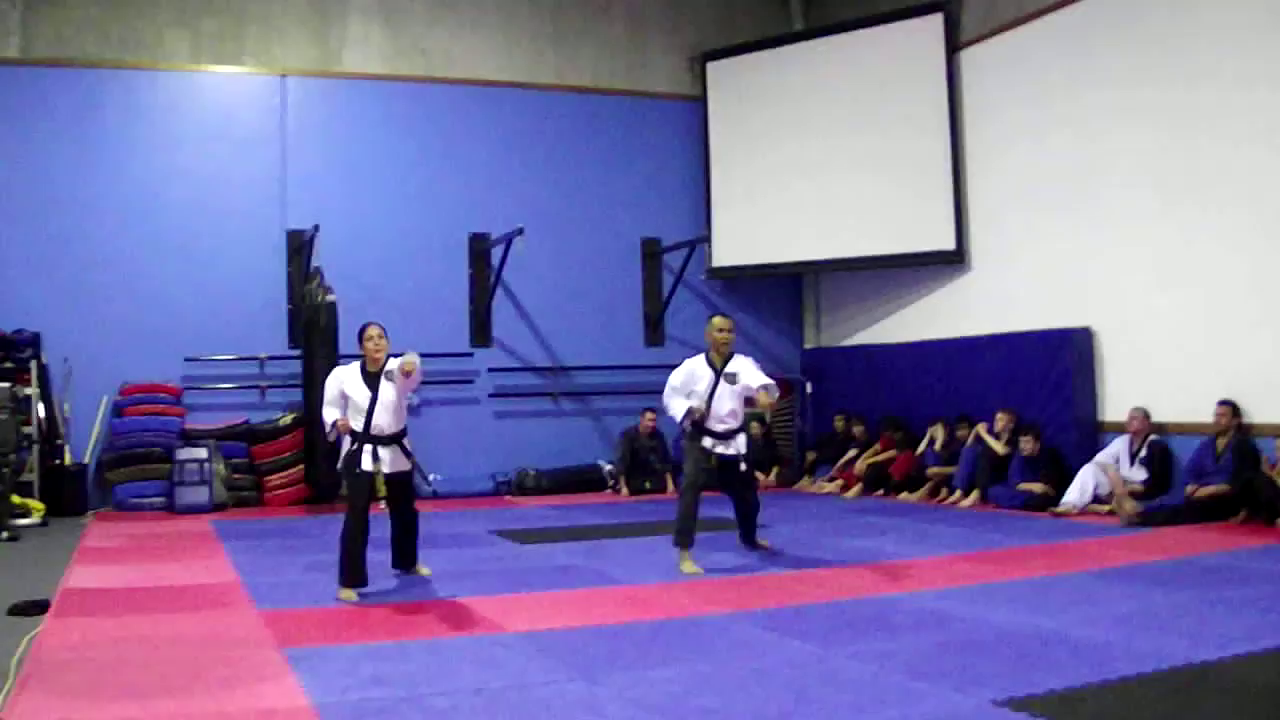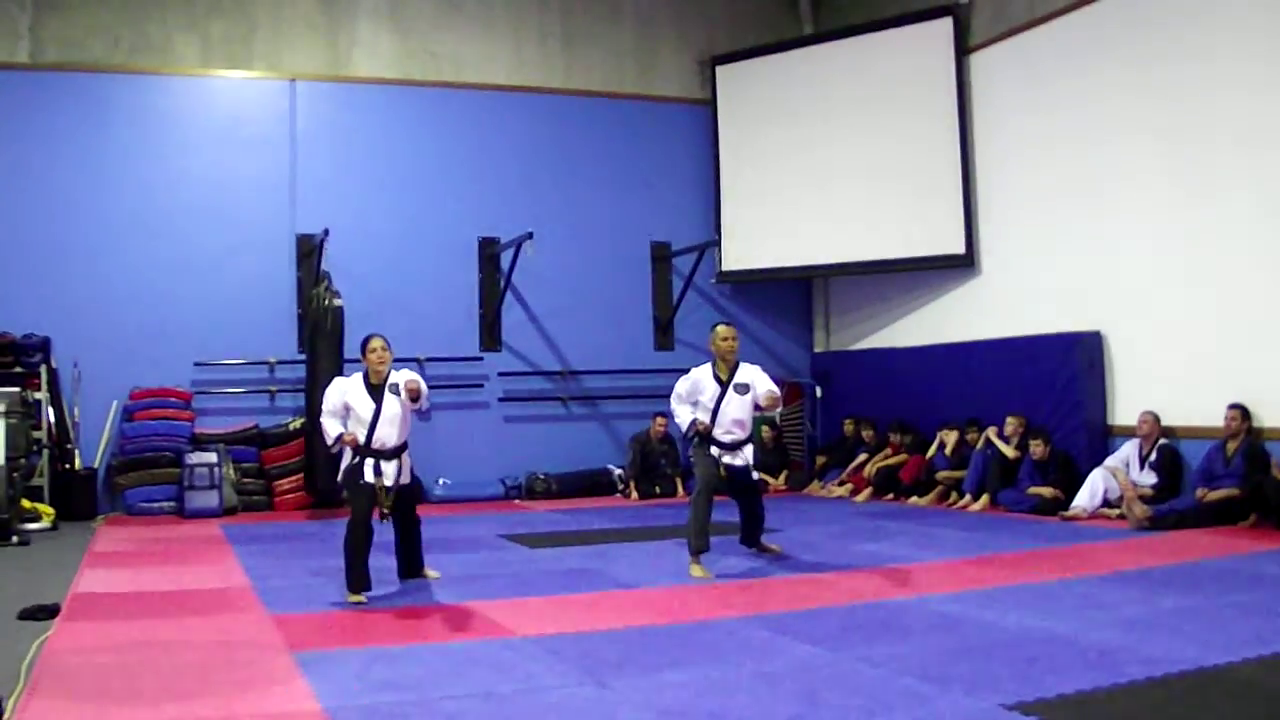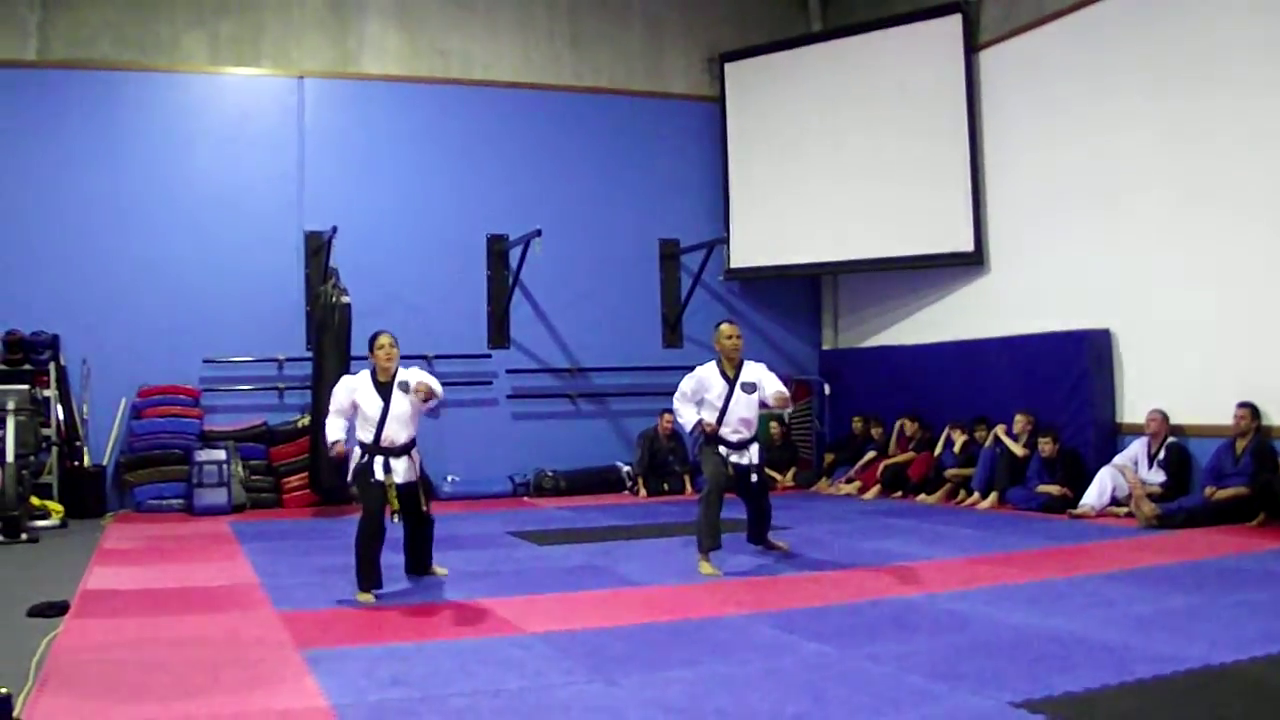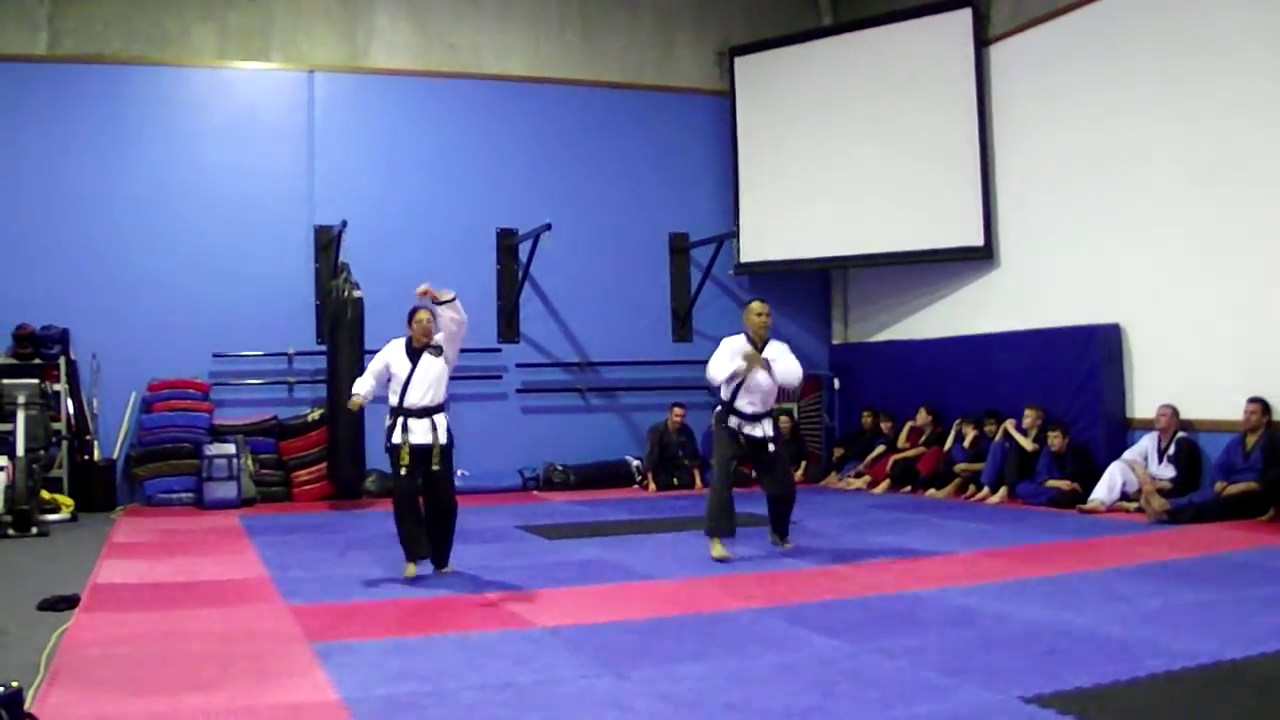
dt=0.5s
person 1, frame 1
left shoulder: (398, 368)
right shoulder: (345, 375)
left elbow: (410, 377)
right elbow: (331, 405)
left wrist: (410, 368)
right wrist: (335, 422)
left hip: (395, 452)
right hip: (360, 454)
left knee: (405, 511)
right knee: (357, 515)
left ankle: (407, 562)
right ankle: (349, 582)
person 1, frame 2
left shoulder: (402, 380)
right shoulder: (347, 386)
left elbow: (416, 398)
right elbow: (329, 415)
left wrist: (415, 390)
right wrist: (340, 436)
left hip: (395, 464)
right hip: (361, 465)
left knee: (407, 520)
right knee: (360, 522)
left ankle: (414, 568)
right ankle: (356, 587)
person 1, frame 3
left shoulder: (412, 377)
right shoulder: (354, 385)
left elbow: (433, 392)
right elbow: (337, 414)
left wrist: (429, 391)
right wrist: (336, 440)
left hip: (406, 461)
right hip: (372, 463)
left knee: (419, 517)
right knee: (372, 521)
left ankle: (420, 566)
right ankle: (366, 585)
person 1, frame 4
left shoulder: (444, 346)
right shoulder: (393, 349)
left elbow: (457, 322)
right elbow: (372, 374)
left wrist: (438, 298)
right wrist: (359, 394)
left hip: (435, 429)
right hip: (402, 430)
left knee: (442, 496)
right knee: (405, 493)
left ankle: (440, 558)
right ankle: (413, 555)
person 2, frame 1
left shoulder: (744, 364)
right shoulder: (692, 366)
left elbow: (761, 383)
right elbow: (671, 396)
left wrist: (766, 394)
right wrist: (688, 412)
left hip: (733, 443)
right hip: (700, 440)
left knee: (746, 493)
right knee: (691, 486)
left ankle: (750, 538)
right ankle: (685, 552)
person 2, frame 2
left shoulder: (752, 373)
right shoulder: (698, 376)
left elbow: (766, 391)
right elbow: (678, 401)
left wrist: (772, 398)
right wrist: (692, 423)
left hip: (740, 451)
right hip: (708, 449)
left knee: (752, 501)
right knee: (703, 493)
left ankle: (755, 542)
right ankle: (695, 559)
person 2, frame 3
left shoulder: (757, 371)
right shoulder: (703, 374)
left elbow: (774, 389)
right elbow: (681, 401)
left wrist: (781, 398)
right wrist: (697, 423)
left hip: (746, 449)
right hip: (715, 447)
left knee: (759, 499)
right knee: (713, 489)
left ankle: (761, 539)
right ankle: (704, 556)
person 2, frame 4
left shoulder: (779, 349)
right shoulder: (731, 344)
left elbow: (792, 375)
right elbow: (716, 371)
left wrist: (763, 364)
right wrist: (743, 367)
left hip: (762, 426)
right hip: (730, 423)
left knee: (782, 484)
right knee: (722, 476)
left ankle: (778, 534)
right ankle: (717, 538)
